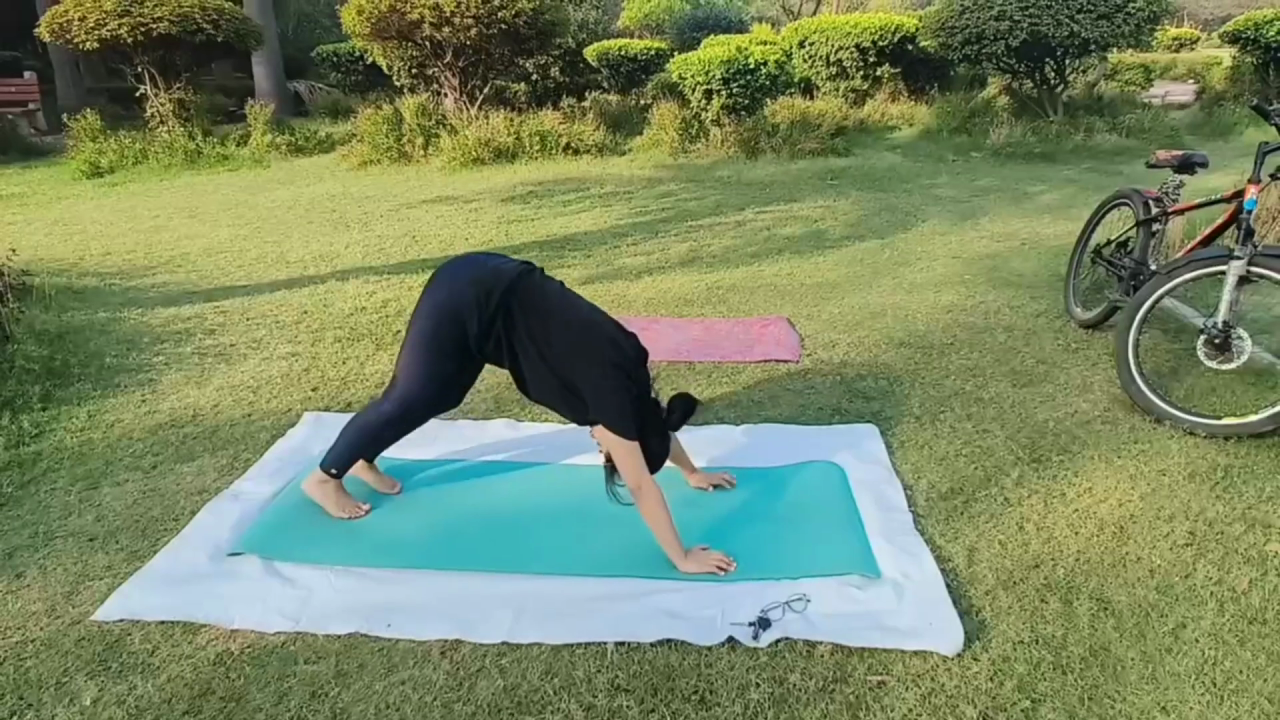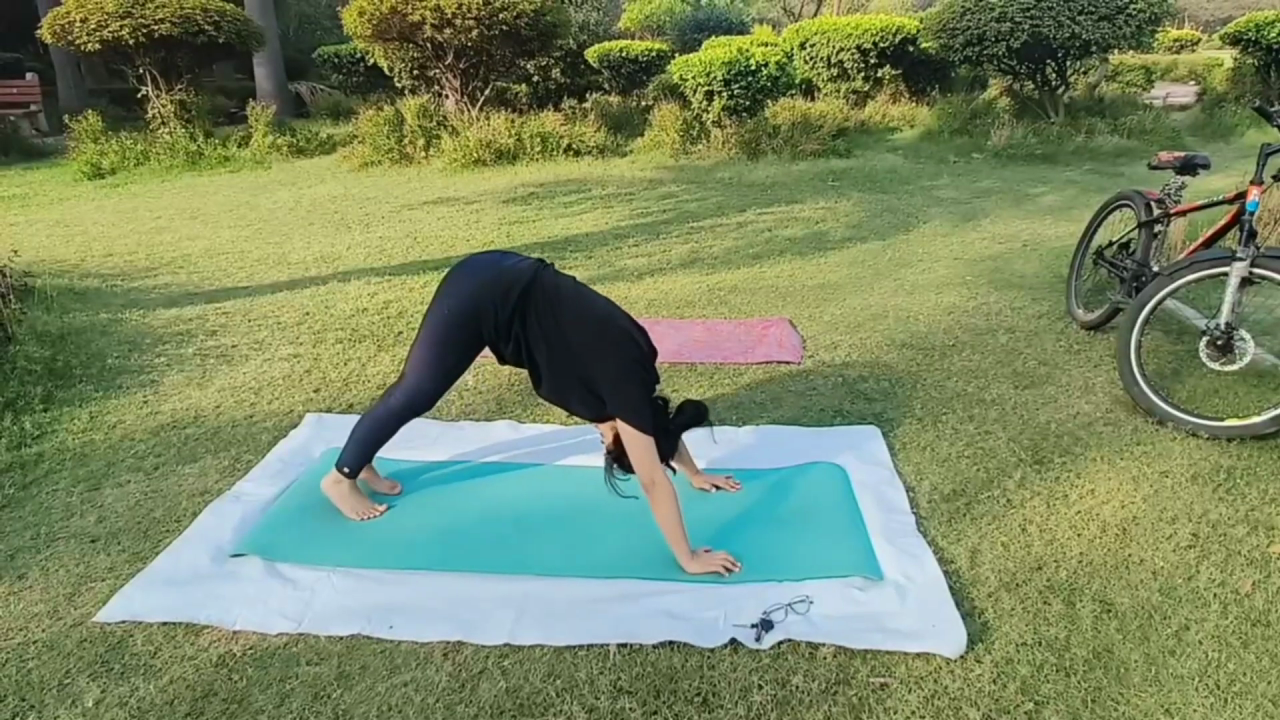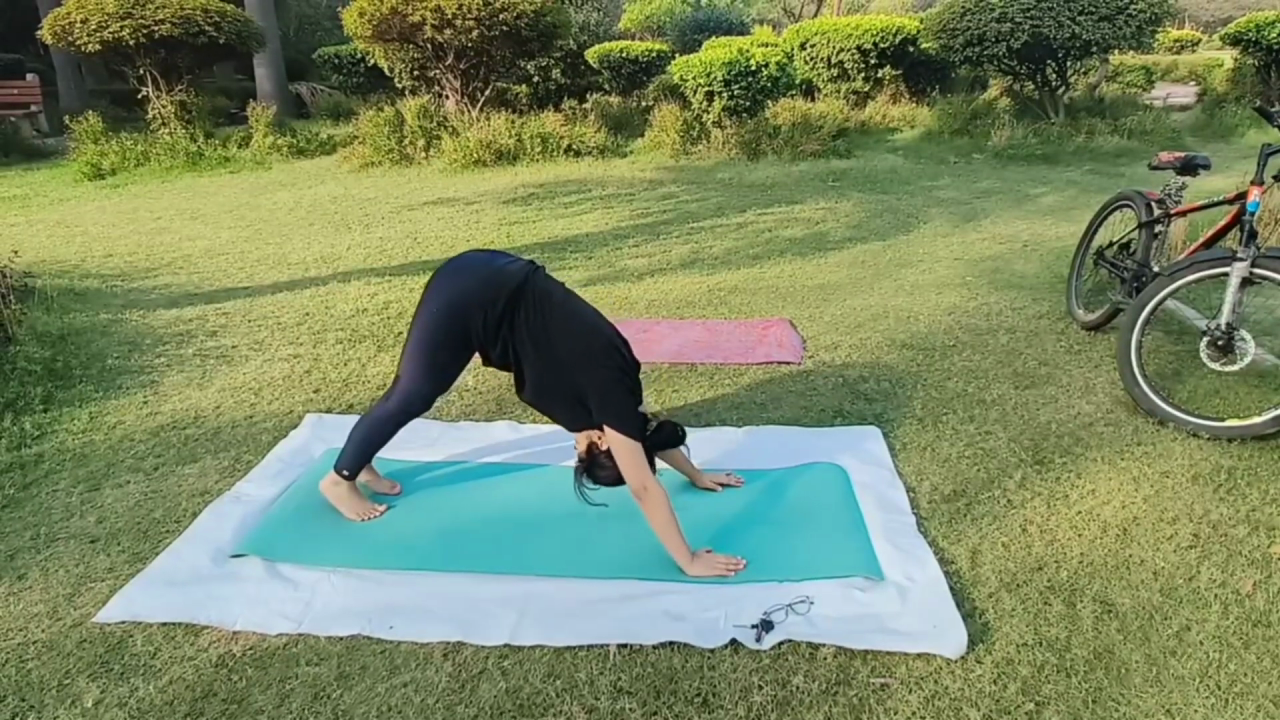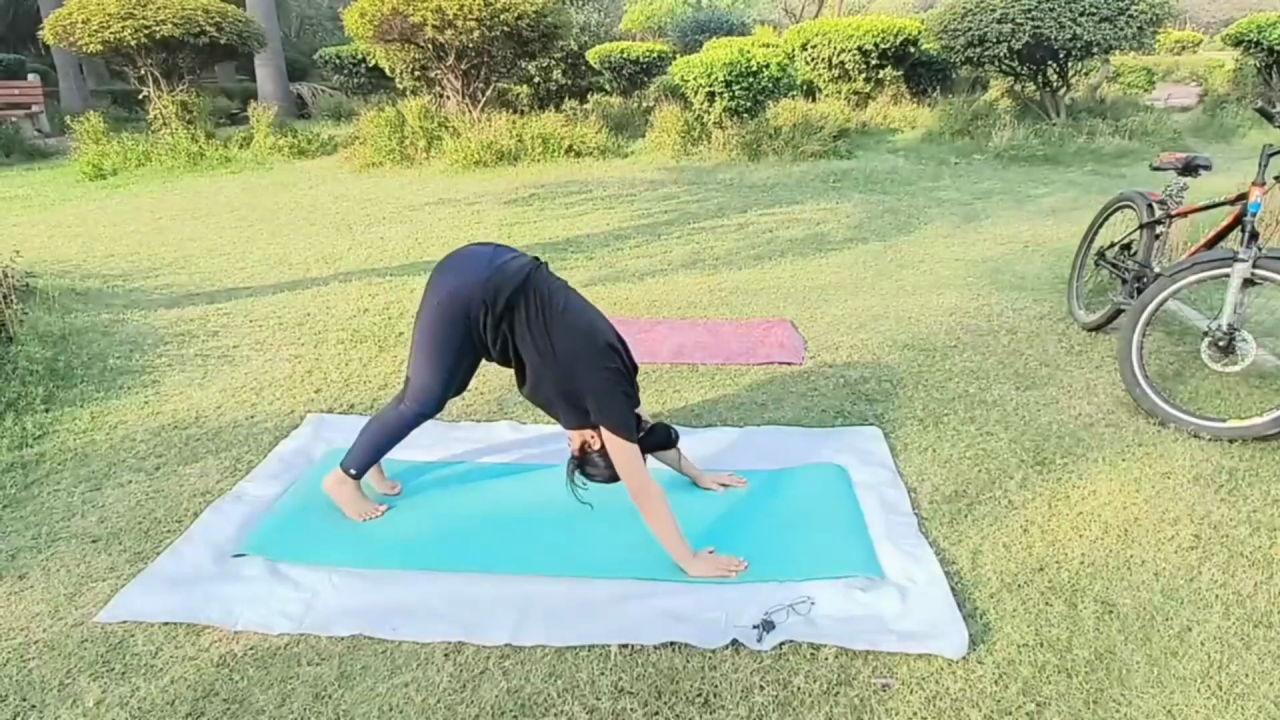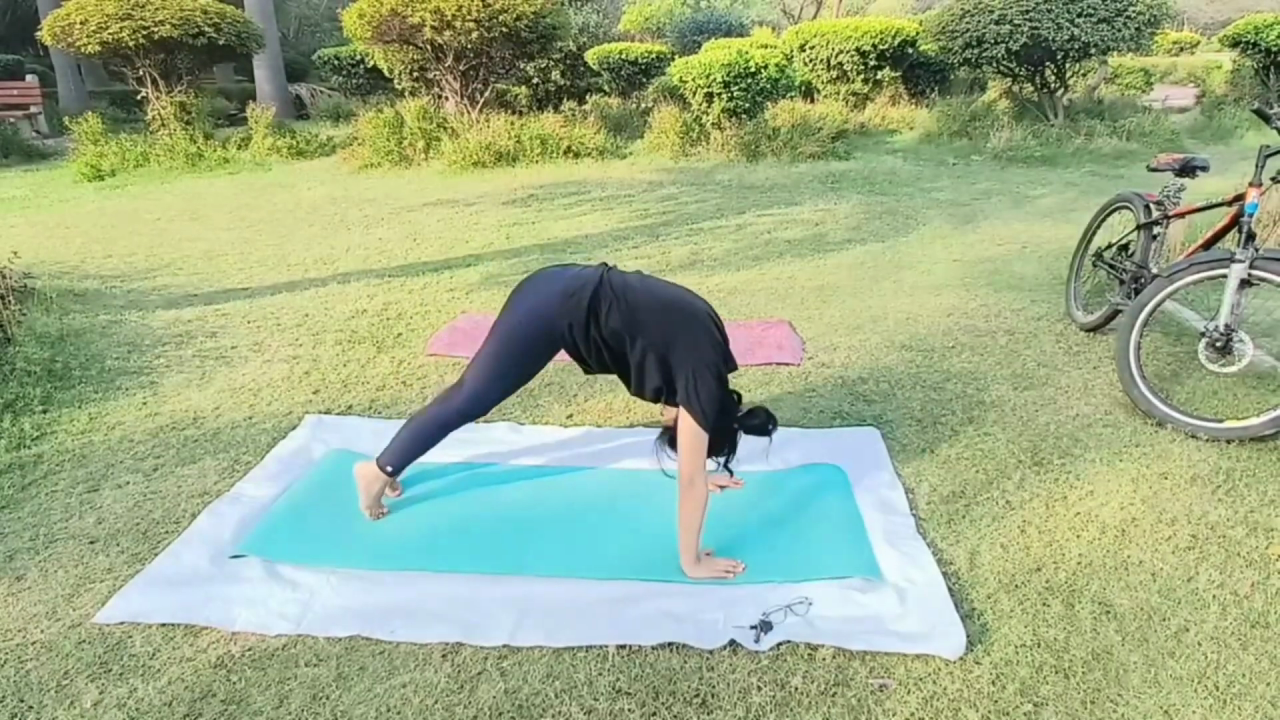
dt=0.7s
person 1, frame 1
left shoulder: (627, 375)
right shoulder: (611, 390)
left elbow: (655, 424)
right elbow: (641, 484)
left wrist: (695, 473)
right wrist: (682, 558)
left hip: (485, 288)
right hip: (467, 298)
left knee: (445, 398)
right knee: (407, 398)
left ankle: (363, 459)
right ankle: (325, 479)
person 1, frame 2
left shoulder: (634, 368)
right shoulder: (625, 386)
left elbow: (662, 425)
right elbow: (654, 481)
left wrist: (697, 474)
right wrist: (689, 559)
left hip: (502, 283)
right hip: (484, 296)
left knee: (425, 385)
right knee: (415, 393)
left ankle: (362, 464)
right ankle: (341, 478)
person 1, frame 3
left shoulder: (613, 382)
right shoulder: (609, 395)
left elbow: (651, 432)
right elbow: (645, 488)
left wrist: (697, 475)
right wrist: (690, 561)
left hip: (490, 285)
right hip: (469, 296)
left knee: (420, 390)
right knee: (411, 397)
left ankle: (362, 466)
right ankle: (339, 479)
person 1, frame 4
left shoulder: (611, 381)
right shoulder: (605, 394)
left elbow: (647, 431)
right elbow: (642, 489)
left wrist: (698, 475)
right wrist: (690, 562)
left hip: (491, 277)
right hip: (469, 290)
left knee: (428, 395)
right knee: (423, 400)
left ankle: (369, 462)
right ankle: (344, 478)
person 1, frame 5
left shoulder: (706, 357)
right shoulder: (703, 379)
right elbow: (692, 479)
left wrist: (706, 475)
right wrist: (692, 561)
left hip: (571, 292)
right hip: (561, 306)
left knee: (475, 392)
right knee: (471, 398)
left ankle: (394, 458)
right ankle: (377, 472)
